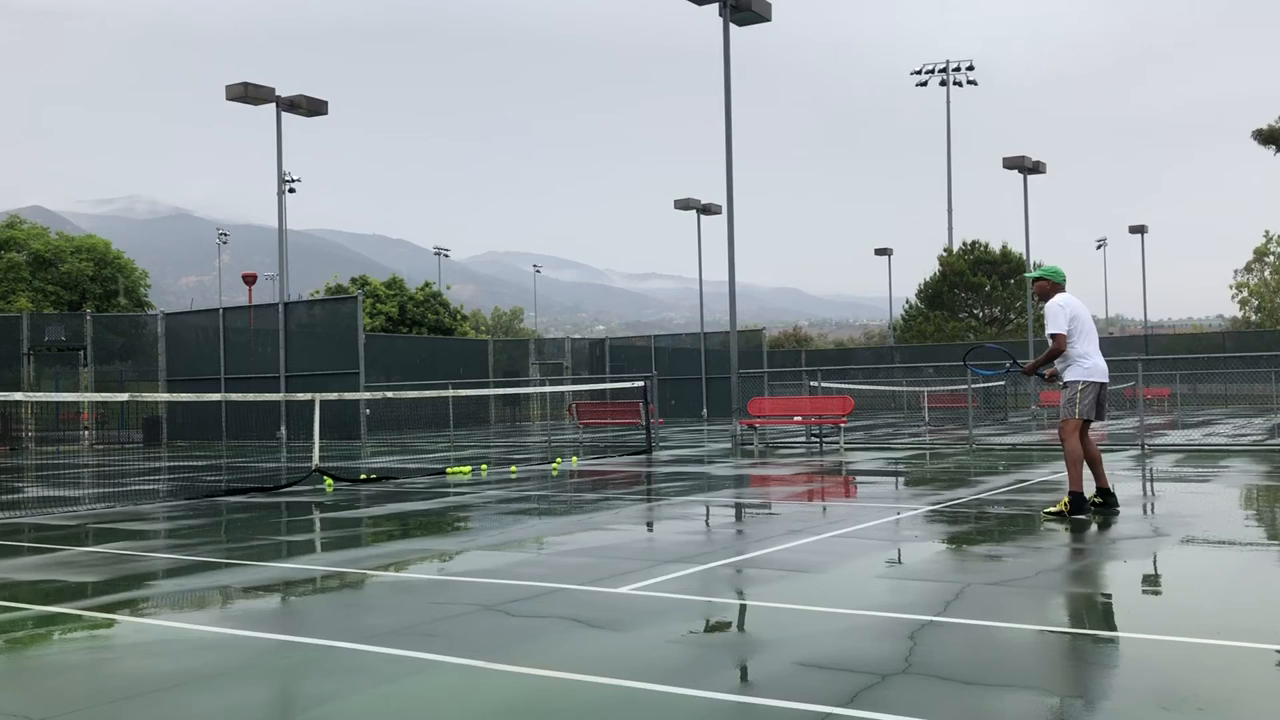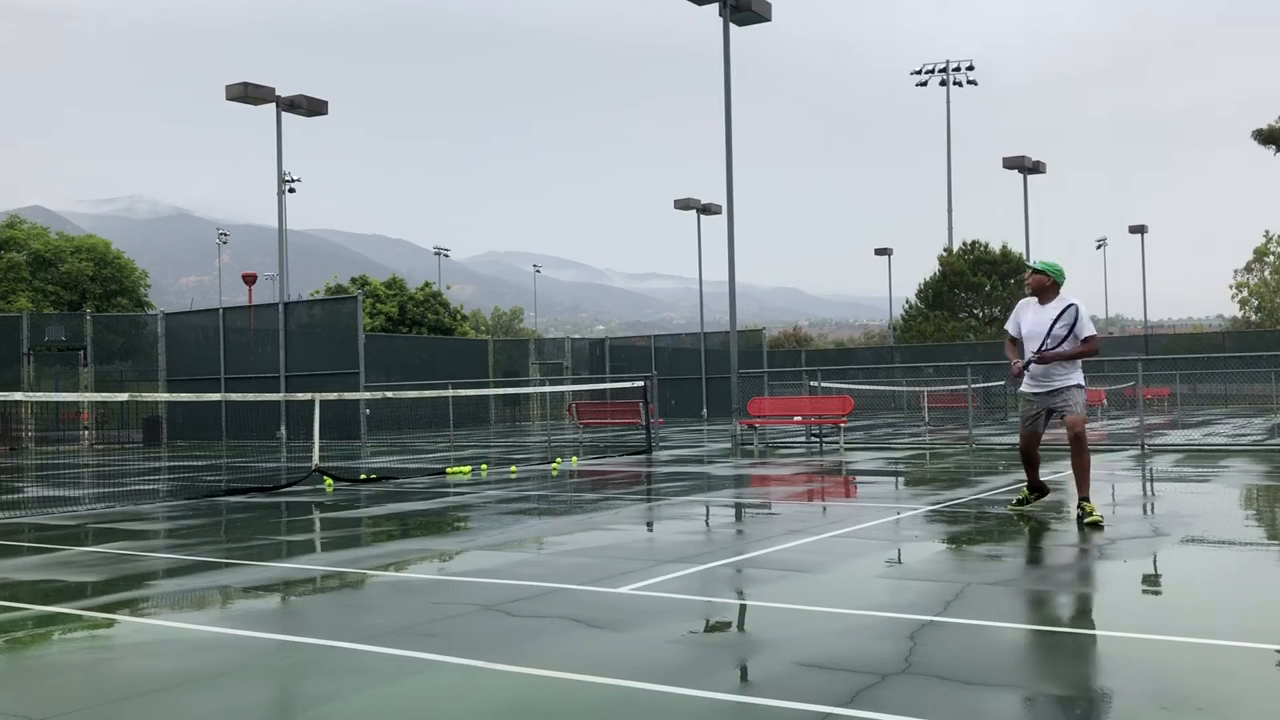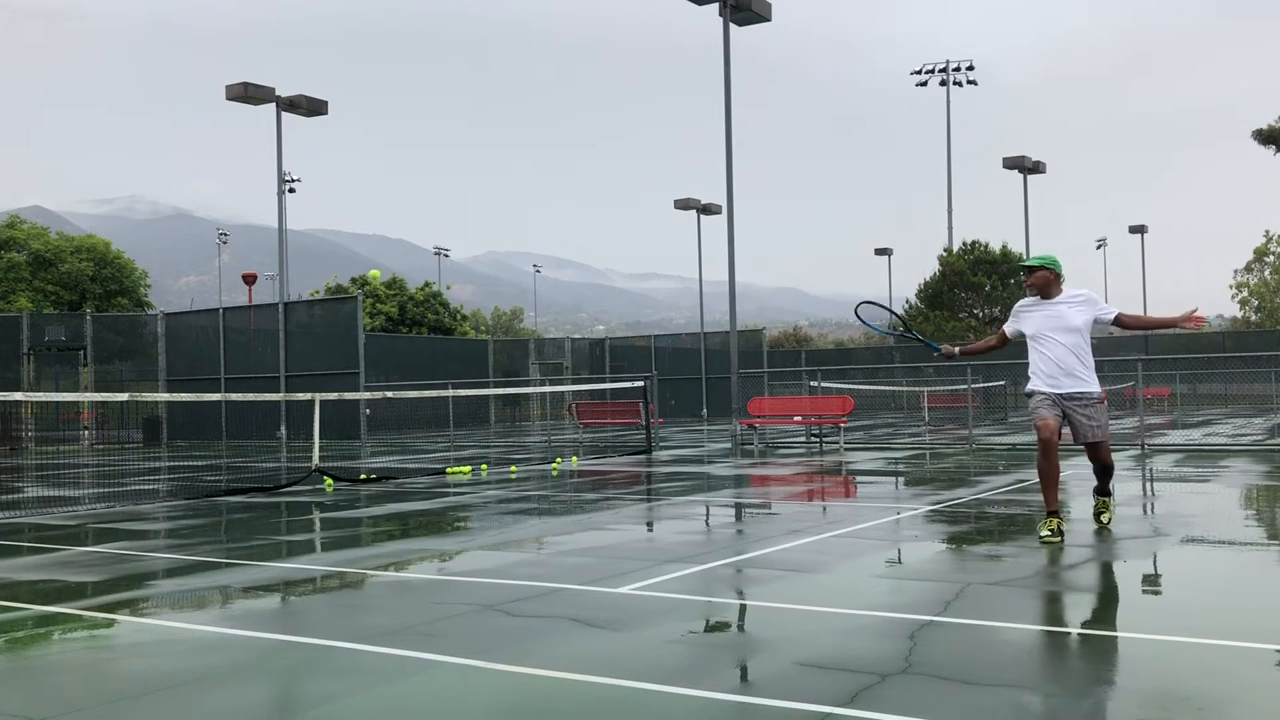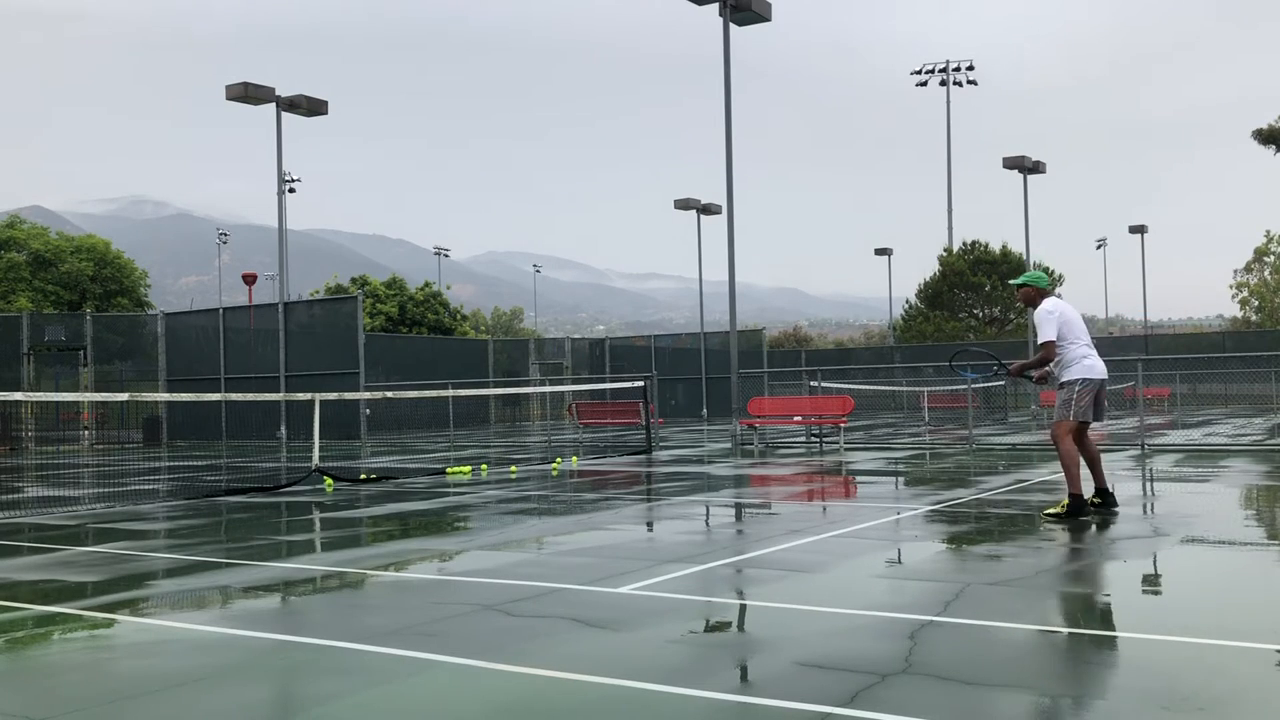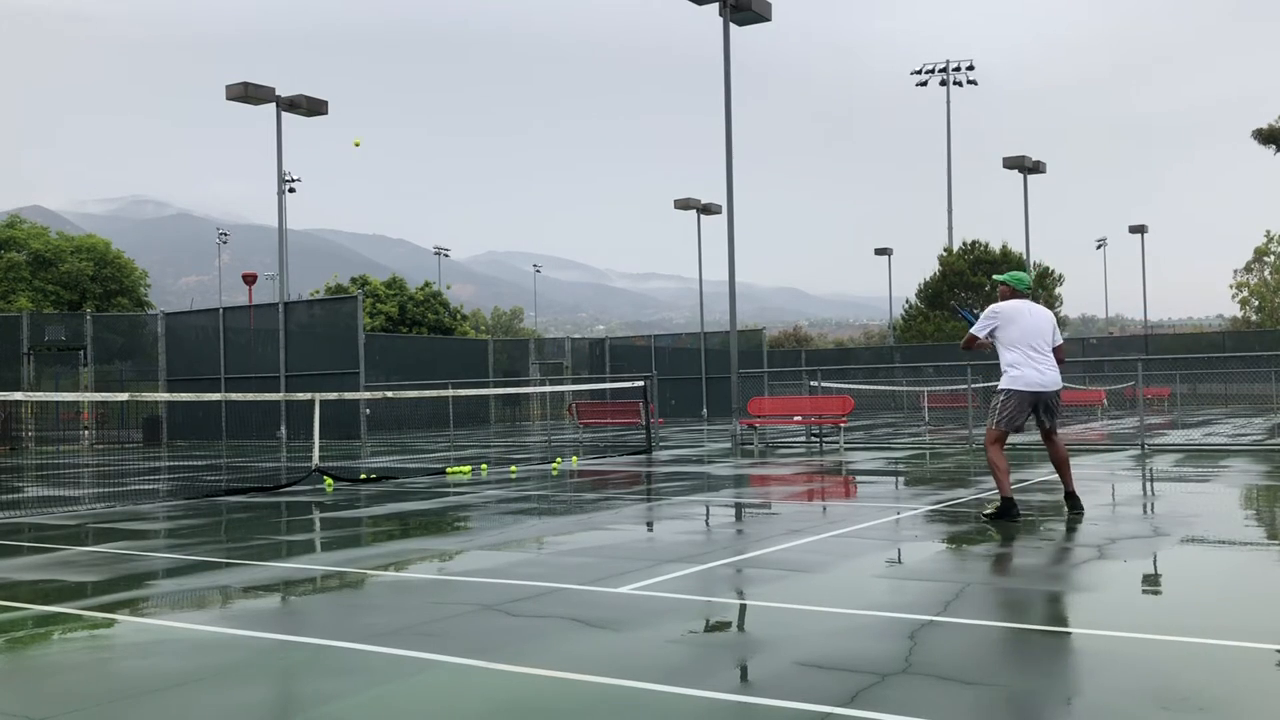
dt=1s
person 1, frame 1
left shoulder: (1055, 304)
right shoulder: (1072, 302)
left elbow: (1060, 346)
left wrist: (1035, 365)
right wrist: (1059, 369)
left hip: (1081, 376)
right hip: (1095, 373)
left knee: (1068, 433)
right knee: (1079, 435)
left ankle: (1076, 499)
right ankle: (1105, 496)
person 1, frame 2
left shoulder: (1072, 307)
right shoulder: (1023, 307)
left elbow: (1092, 346)
right elbow: (1010, 342)
left wrist: (1059, 356)
right wrist: (1015, 362)
left hip: (1068, 385)
right hip: (1032, 389)
left knee: (1076, 432)
right knee: (1027, 446)
left ankle: (1084, 503)
right ankle: (1035, 487)
person 1, frame 3
left shoulder: (1085, 300)
right shoulder: (1022, 308)
left elbow: (1123, 320)
right elbow: (997, 341)
left wrist: (1174, 322)
right wrist: (958, 351)
left hip: (1084, 392)
right hip: (1043, 393)
left knee: (1101, 458)
right knee: (1048, 440)
left ankle: (1103, 492)
right ankle: (1052, 517)
person 1, frame 4
left shoulder: (1044, 310)
right shoulder: (1058, 306)
left elbow: (1048, 353)
left wrist: (1022, 367)
right wrist: (1049, 371)
left hip: (1080, 376)
right hip: (1094, 372)
left knee: (1061, 434)
right knee: (1078, 435)
left ankle: (1076, 500)
right ankle: (1103, 495)
person 1, frame 5
left shoulder: (998, 311)
right shoulder: (1046, 314)
left elbow: (966, 344)
right elbow: (1059, 356)
left wrist: (983, 343)
left hip: (1017, 386)
right hip: (1050, 385)
left knee: (993, 443)
right knee: (1050, 438)
left ankle: (1007, 503)
right ankle: (1072, 498)
